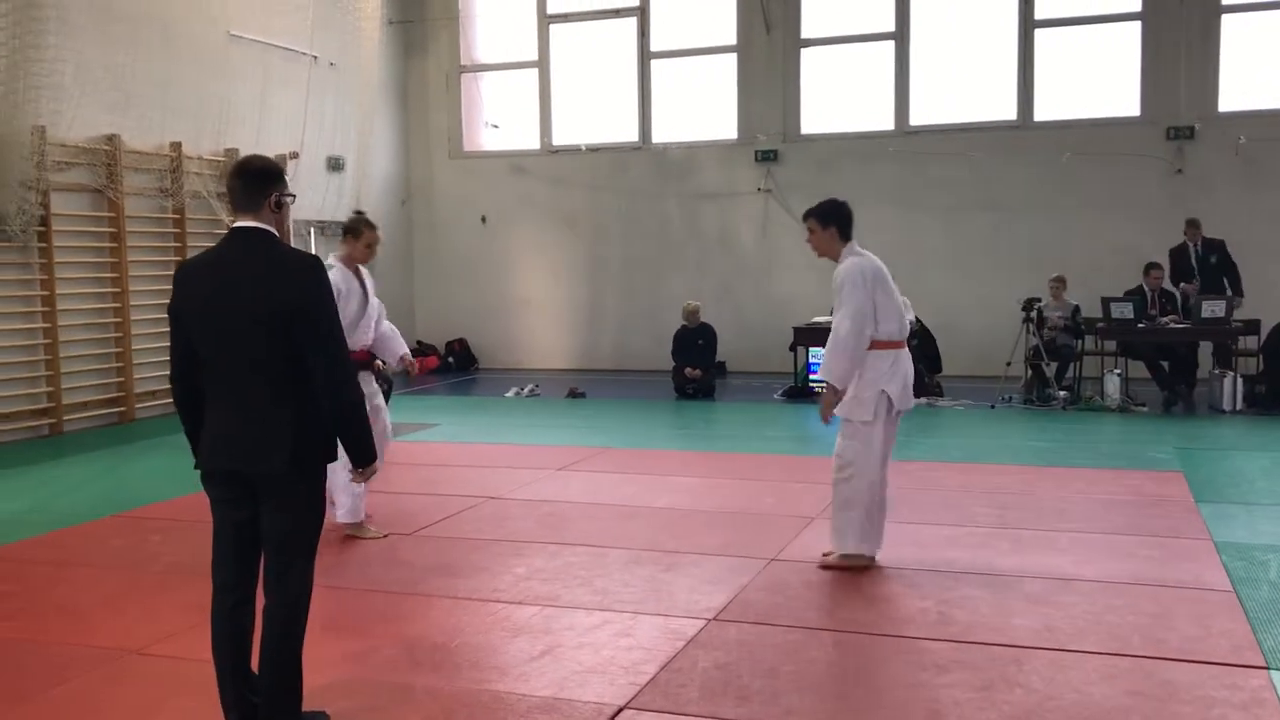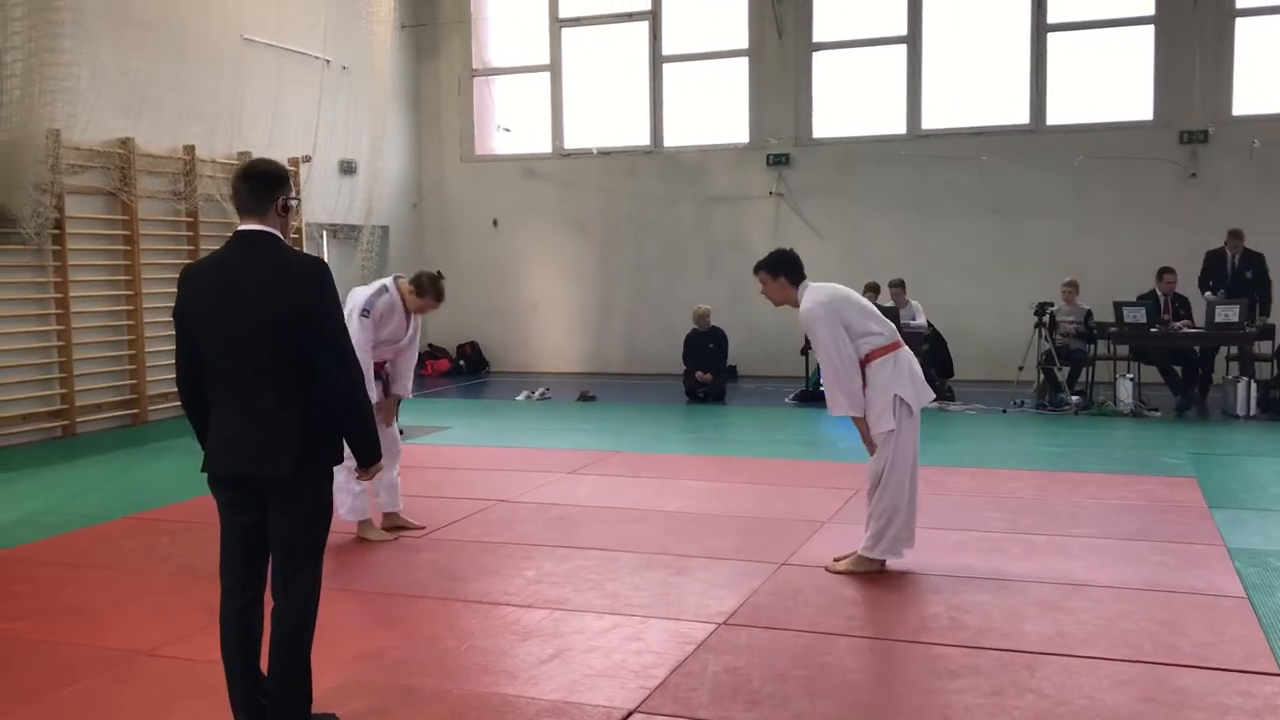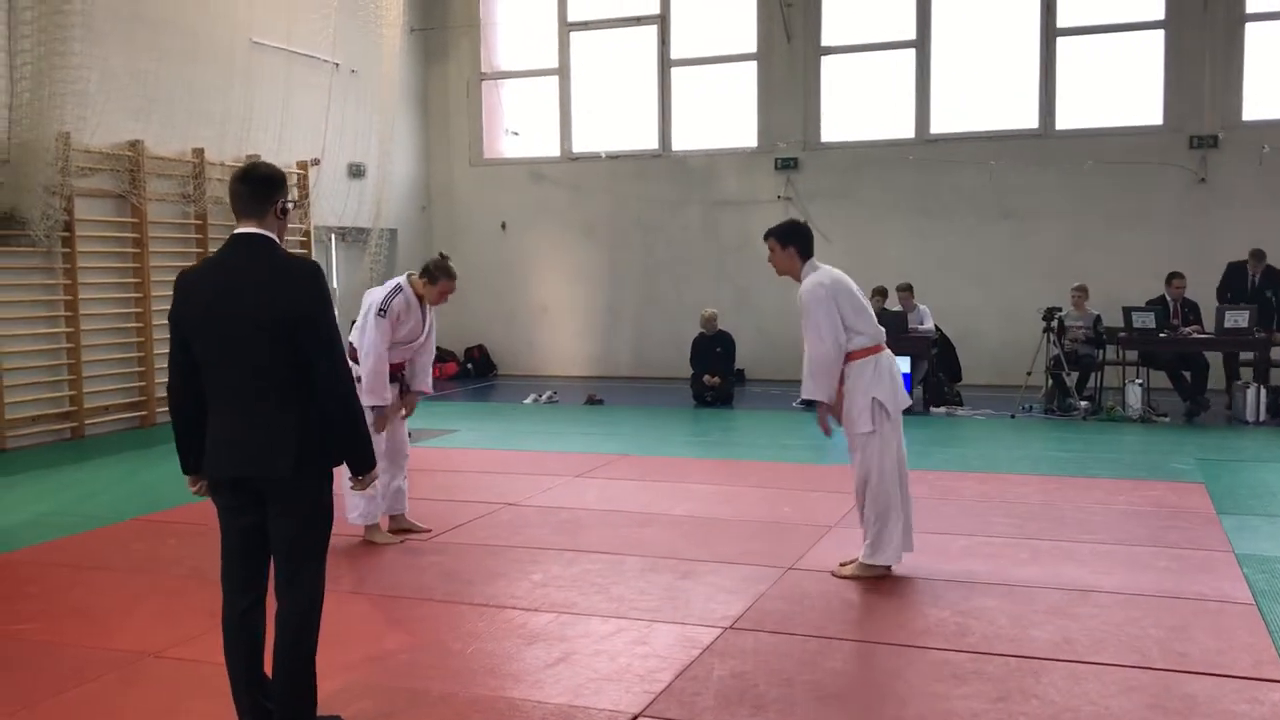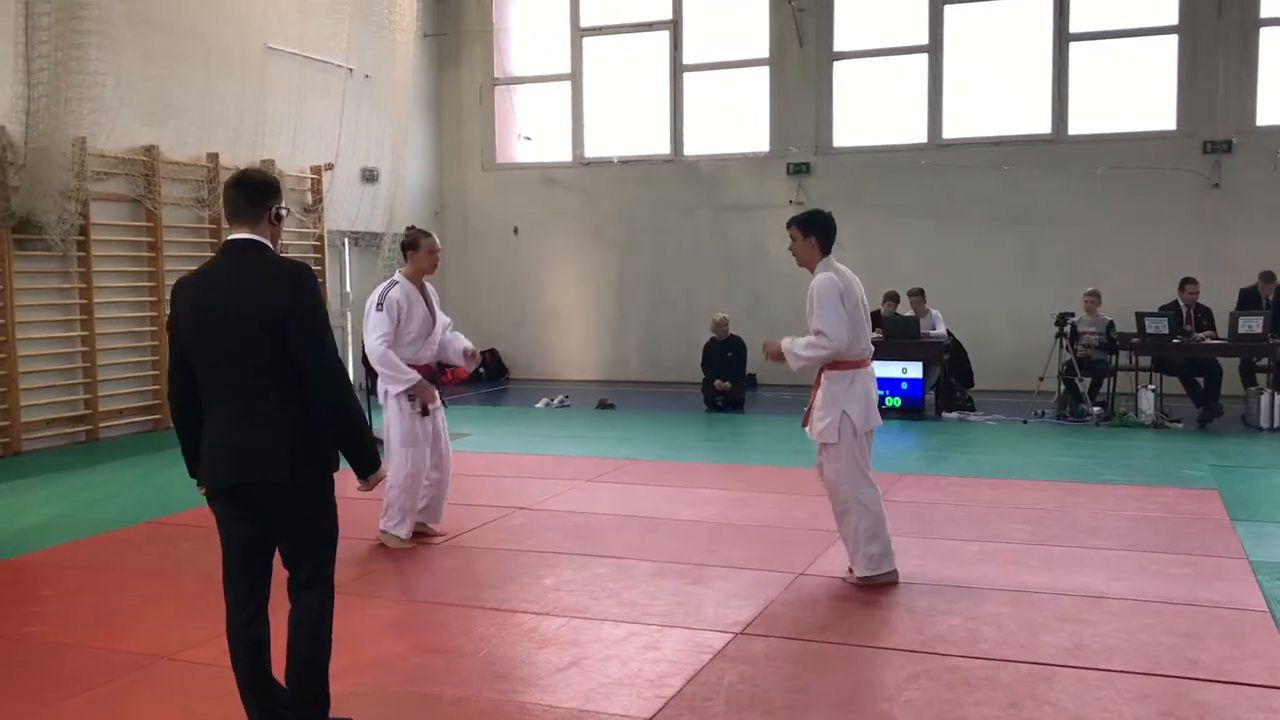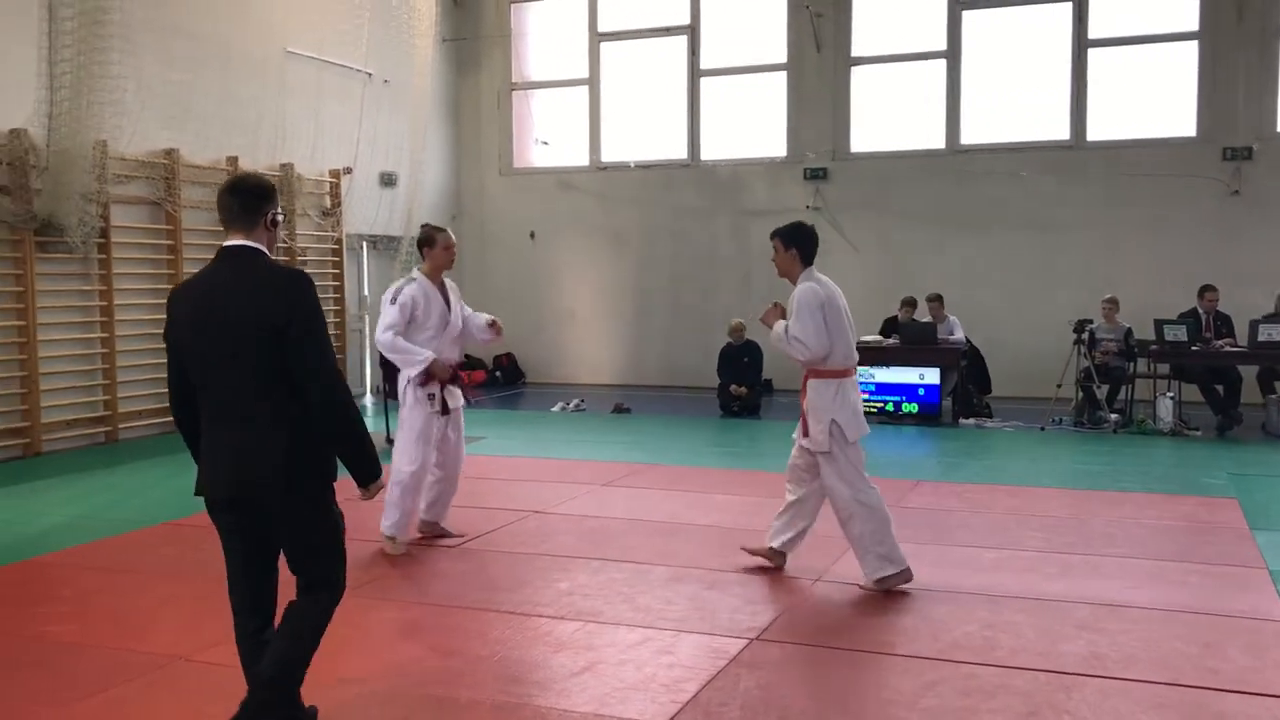
dt=0.3s
person 1, frame 1
left shoulder: (192, 275)
right shoulder: (300, 270)
left elbow: (183, 376)
right elbow: (334, 371)
right wrist: (361, 447)
left hip: (223, 453)
right hip: (292, 453)
left knee: (231, 584)
right knee: (285, 587)
person 1, frame 2
left shoulder: (196, 278)
right shoulder: (306, 273)
left elbow: (189, 379)
right elbow: (340, 371)
right wrist: (366, 446)
left hip: (230, 457)
right hip: (297, 455)
left knee: (239, 587)
right knee: (294, 588)
person 1, frame 3
left shoulder: (192, 282)
right shoulder: (300, 275)
left elbow: (182, 385)
right elbow: (333, 377)
left wrist: (192, 458)
right wrist: (360, 454)
left hip: (227, 460)
right hip: (296, 458)
left knee: (241, 590)
right knee: (297, 590)
person 1, frame 4
left shoulder: (189, 290)
right shoulder: (292, 279)
left elbow: (181, 392)
right elbow: (328, 379)
left wrist: (199, 463)
right wrist: (364, 457)
left hip: (225, 464)
right hip: (292, 462)
left knee: (244, 596)
right knee: (311, 588)
person 1, frame 5
left shoulder: (185, 297)
right shoulder: (288, 286)
left elbow: (182, 399)
right elbow: (326, 388)
right wrist: (365, 466)
left hip: (223, 474)
right hip: (291, 469)
left knee: (251, 602)
right knee: (321, 585)
person 2, frame 1
left shoulder: (851, 269)
right shoulder: (858, 262)
left elbow: (849, 332)
left wrist: (832, 386)
right wrist: (843, 382)
left hip: (878, 369)
right hip: (886, 364)
left knee: (853, 458)
right knee: (867, 458)
left ankle: (855, 547)
right ankle: (859, 543)
person 2, frame 2
left shoulder: (812, 309)
right shoulder: (821, 296)
left elbow: (840, 365)
left wrist: (857, 417)
right wrist: (860, 412)
left hip: (887, 377)
right hip: (891, 371)
left knee: (888, 469)
right knee: (894, 469)
left ankle: (873, 553)
right ankle: (876, 547)
person 2, frame 3
left shoulder: (813, 287)
right shoulder: (825, 277)
left elbow: (826, 348)
left wrist: (822, 399)
right wrist: (828, 394)
left hip: (866, 377)
right hip: (872, 370)
left knee: (874, 469)
right knee: (884, 467)
left ankle: (877, 558)
right ankle: (881, 551)
person 2, frame 4
left shoulder: (824, 283)
right shoulder: (839, 276)
left elbow: (832, 342)
left wrist: (786, 349)
right wrist: (794, 350)
left hip: (843, 387)
right hip: (851, 382)
left knee: (848, 481)
right knee: (835, 474)
left ankle: (876, 566)
right ankle: (873, 557)
person 2, frame 5
left shoulder: (808, 292)
right shoulder: (818, 286)
left elbow: (809, 348)
left wrist: (778, 325)
right wrist: (785, 322)
left hip: (829, 397)
right hip: (827, 391)
left knee: (849, 486)
right knee: (802, 474)
left ankle: (890, 566)
right ankle: (778, 547)
person 3, frame 1
left shoulder: (362, 275)
right shoulder: (328, 279)
left elbow: (378, 323)
left wrist: (400, 352)
left hip: (363, 368)
left knee: (378, 435)
left ankle: (337, 497)
right ankle: (353, 519)
person 3, frame 2
left shoulder: (411, 307)
right shoulder: (372, 300)
left elbow: (407, 352)
right elbow: (357, 354)
left wrist: (393, 396)
right wrist: (366, 402)
left hip: (375, 373)
left knee: (388, 446)
right knee: (352, 449)
left ankle: (390, 513)
right ankle: (362, 521)
person 3, frame 3
left shoulder: (425, 303)
right shoulder: (387, 300)
left elbow: (424, 348)
right elbow: (372, 355)
left wrist: (415, 392)
right wrist: (379, 403)
left hip: (392, 375)
right hip: (367, 377)
left knee: (397, 450)
left ankle: (396, 515)
right ankle: (370, 523)
person 3, frame 4
left shoulder: (428, 291)
right shoulder: (388, 295)
left elbow: (444, 332)
right elbow: (377, 349)
left wrist: (464, 350)
right wrist: (413, 384)
left hip: (425, 384)
right hip: (400, 388)
left knee: (438, 460)
right knee: (408, 463)
left ankle: (418, 520)
right ankle: (392, 528)
person 3, frame 5
left shoulder: (449, 288)
right shoulder: (405, 292)
left elbow: (463, 324)
right elbow: (385, 338)
left wrist: (487, 325)
right wrist: (428, 362)
left hip: (448, 385)
right hip: (420, 386)
left knee: (450, 459)
right knee: (413, 461)
left ankle: (429, 521)
right ankle: (392, 531)
